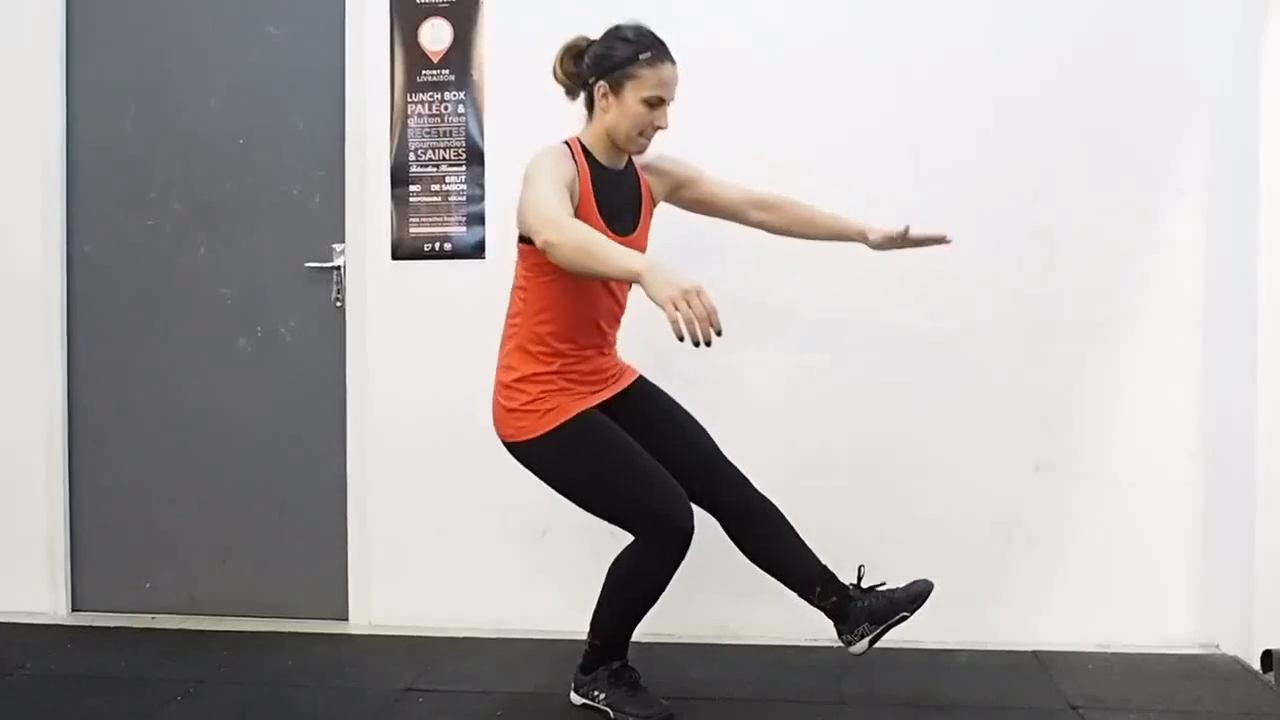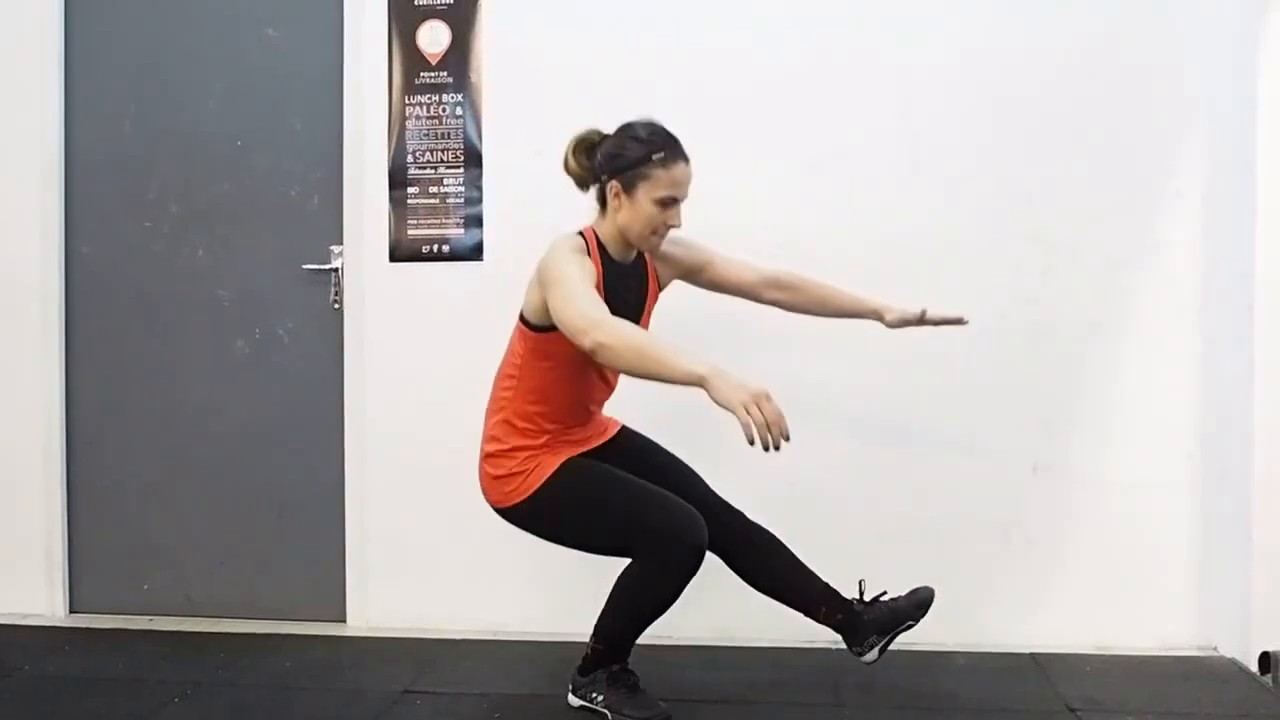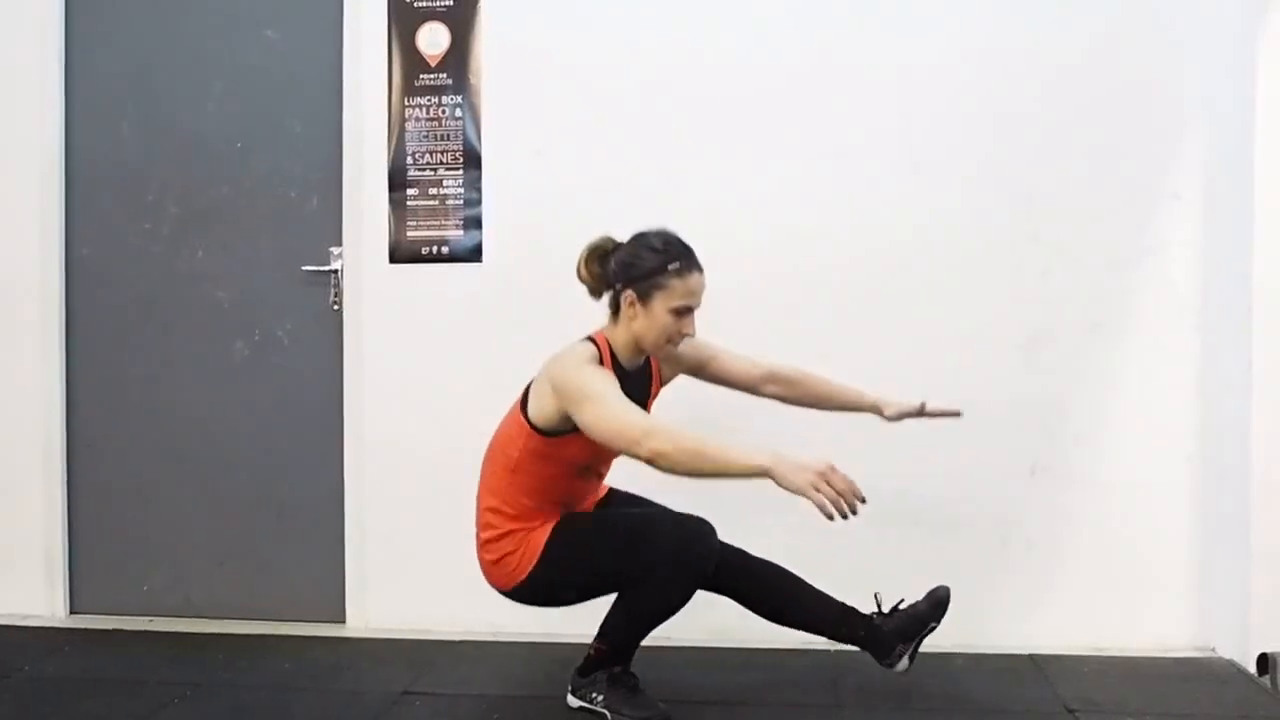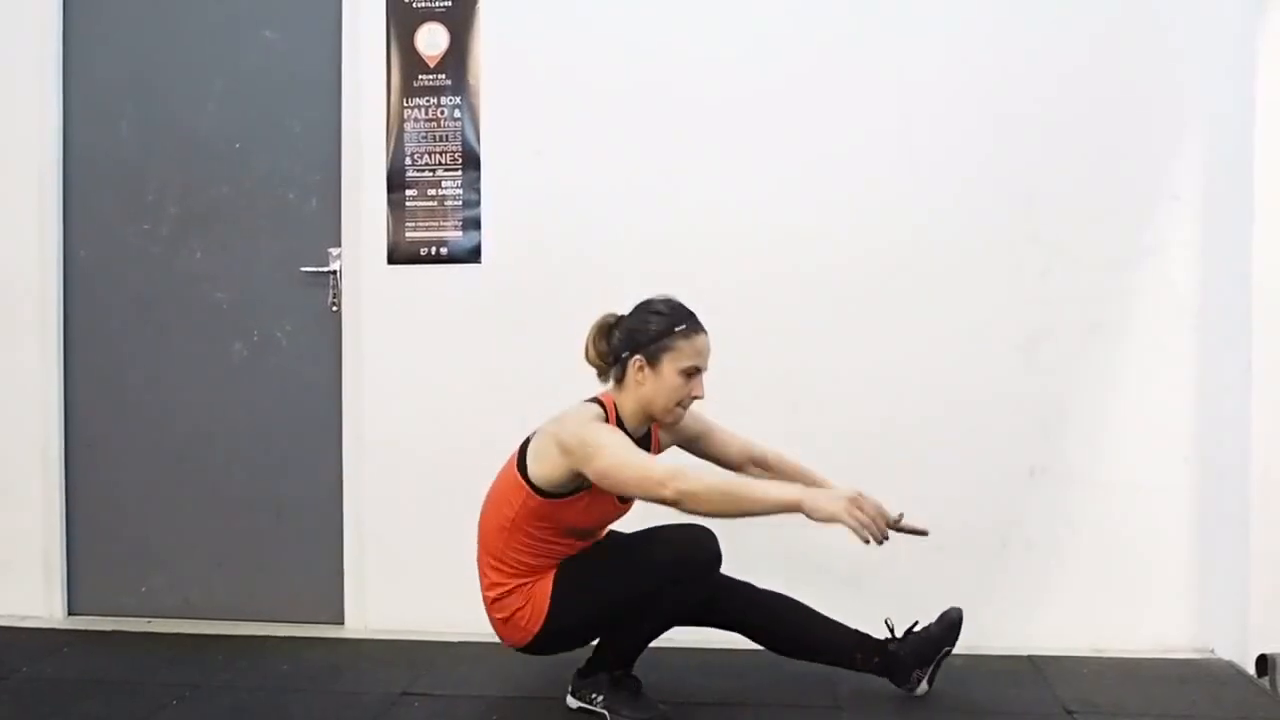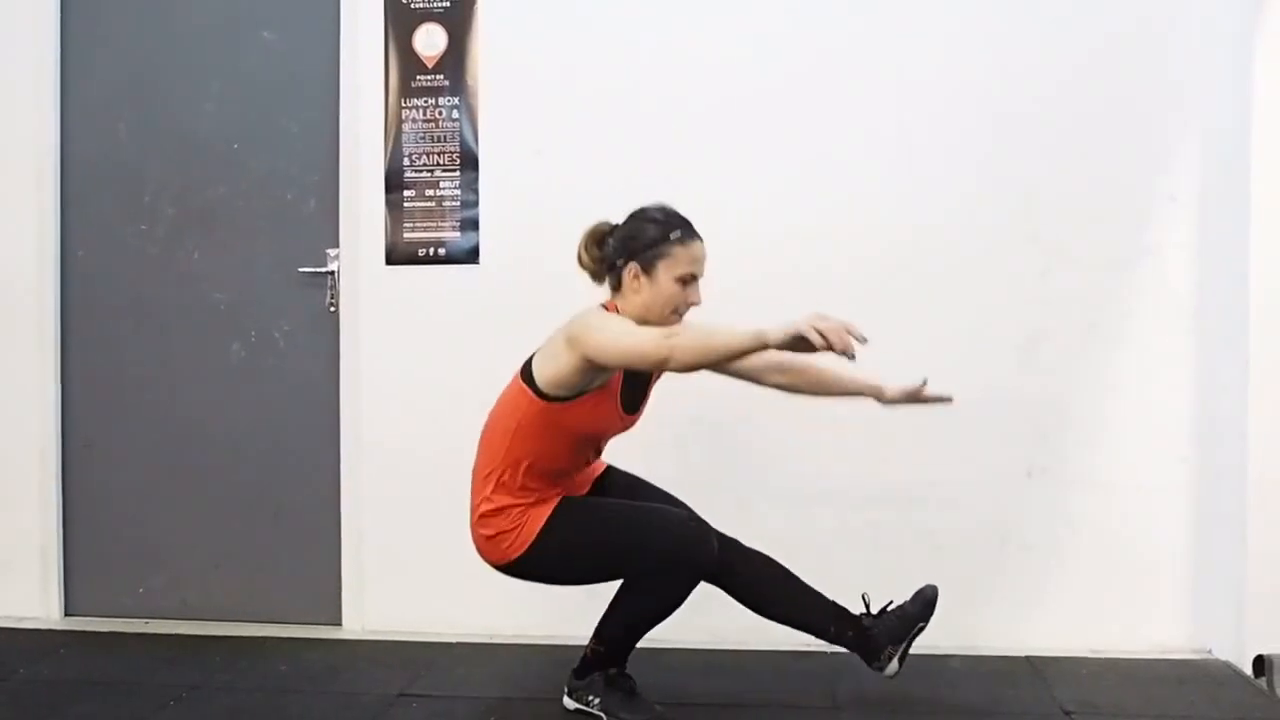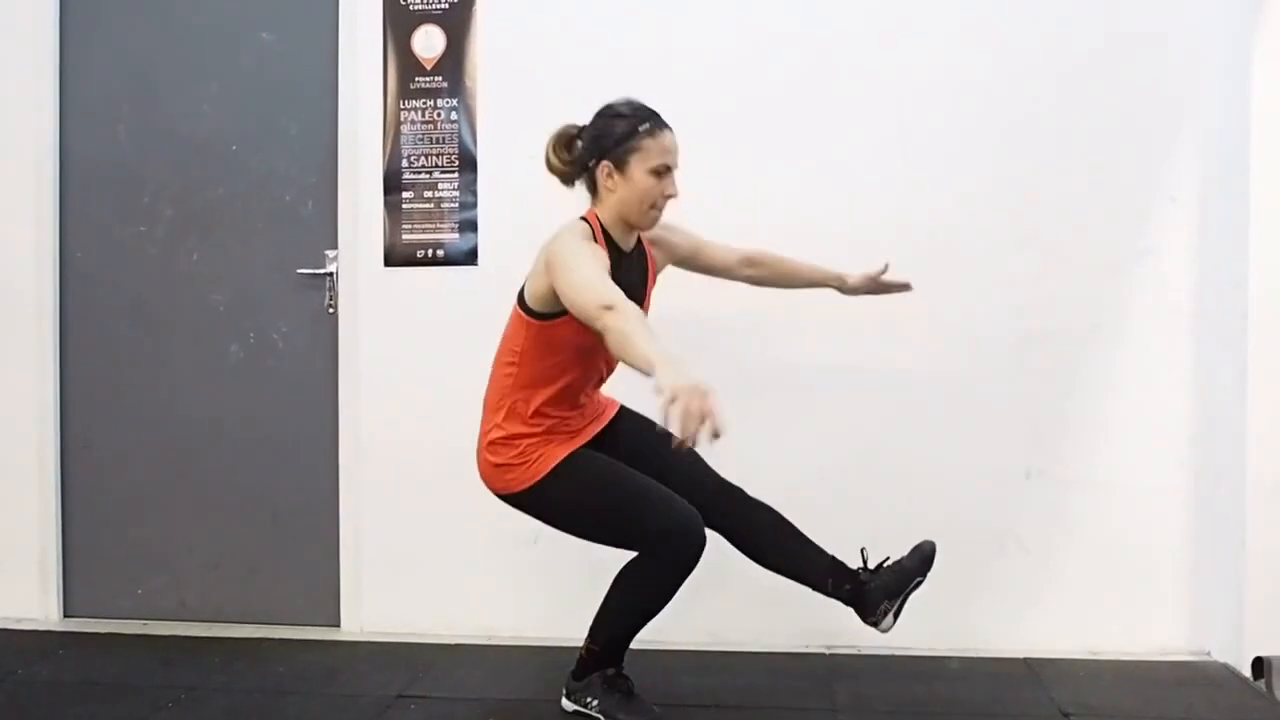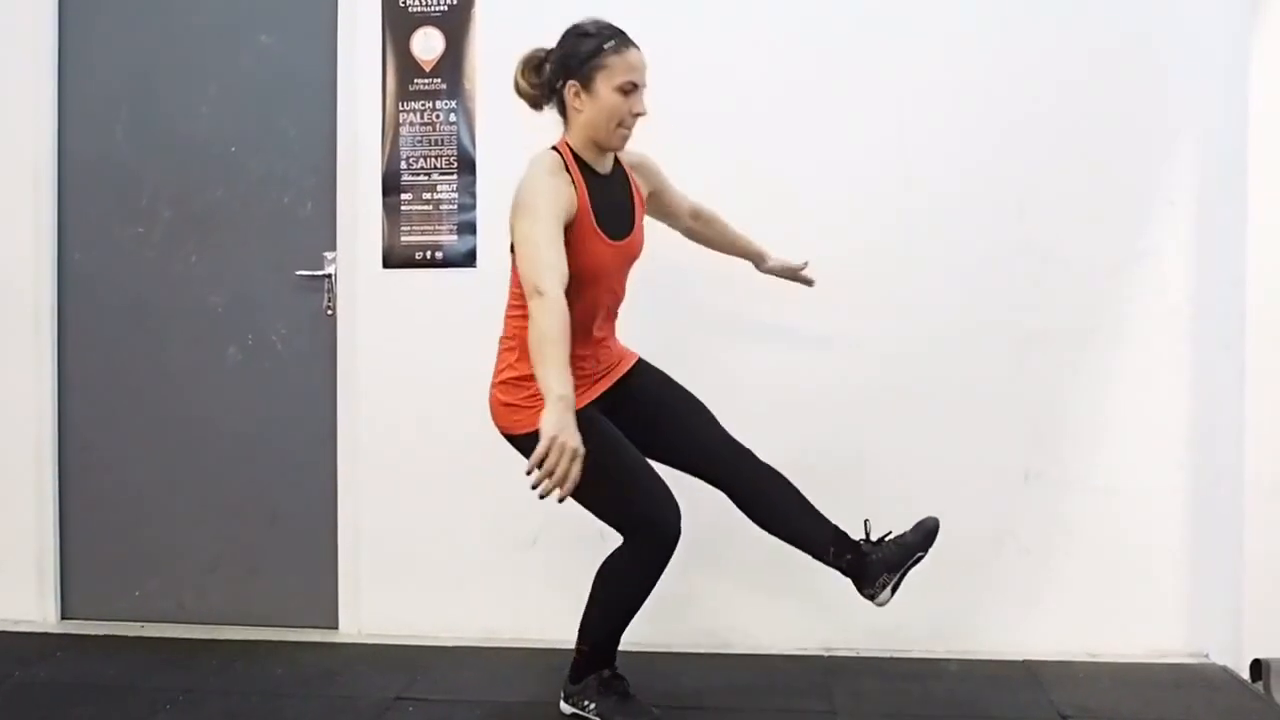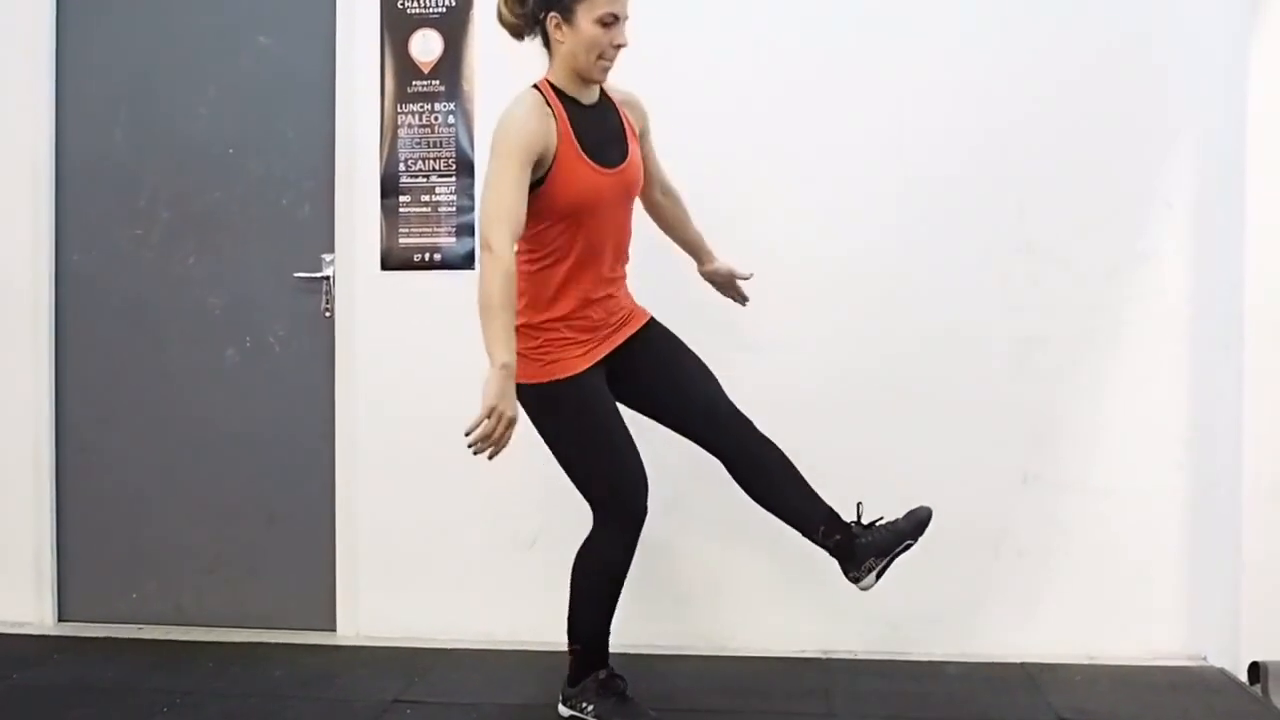
dt=0.2s
person 1, frame 1
left shoulder: (652, 175)
right shoulder: (555, 167)
left elbow: (757, 207)
right elbow: (554, 234)
left wrist: (865, 235)
right wrist: (651, 273)
left hip: (606, 380)
right hip: (542, 400)
left knee: (723, 487)
right knee: (667, 519)
left ankle: (844, 607)
person 1, frame 2
left shoulder: (660, 257)
right shoulder: (567, 261)
left elbow: (768, 284)
right elbow: (601, 338)
left wrist: (881, 311)
right wrist: (713, 378)
left hip: (586, 437)
right hip: (527, 463)
left knee: (720, 519)
right knee: (678, 535)
left ankle: (853, 620)
person 1, frame 3
left shoulder: (664, 353)
right shoulder: (577, 373)
left elbow: (767, 378)
right elbow: (653, 445)
left wrist: (878, 405)
right wrist: (774, 464)
left hip: (575, 506)
right hip: (522, 542)
left knee: (722, 562)
right knee: (688, 545)
left ankle: (876, 632)
right ankle: (598, 675)
person 1, frame 4
left shoulder: (661, 423)
right shoulder: (583, 433)
left elbow: (756, 462)
right elbow: (677, 487)
left wrist: (851, 501)
right wrist: (804, 500)
left hip: (572, 554)
right hip: (527, 598)
left knee: (731, 598)
right knee: (693, 552)
left ankle: (891, 658)
right ankle: (600, 679)
person 1, frame 5
left shoulder: (658, 334)
right shoulder: (589, 334)
left elbow: (767, 369)
right elbow: (672, 351)
left wrist: (878, 389)
right wrist: (774, 330)
left hip: (569, 486)
right hip: (516, 519)
left knee: (716, 550)
right knee: (686, 545)
left ankle: (866, 635)
person 1, frame 6
left shoulder: (649, 241)
right shoulder: (571, 249)
left elbow: (742, 261)
right elbow: (610, 311)
left wrist: (843, 281)
right wrist: (669, 373)
left hip: (584, 421)
right hip: (526, 448)
left knee: (722, 500)
right knee: (675, 532)
left ankle: (862, 590)
person 1, frame 7
left shoulder: (633, 170)
right shoulder: (546, 182)
left elbow: (692, 217)
right elbow: (546, 296)
left wrist: (761, 259)
right wrist: (559, 410)
left hip: (607, 370)
right hip: (539, 397)
left knee: (728, 459)
right knee: (655, 523)
left ankle: (861, 563)
person 1, frame 8
left shoulder: (627, 111)
right shoulder: (528, 122)
left elbow: (656, 192)
right elbow: (496, 248)
left wrist: (706, 260)
right wrist: (501, 373)
left hip: (619, 324)
right hip: (548, 347)
left knee: (731, 430)
right knee: (621, 504)
left ankle: (851, 545)
